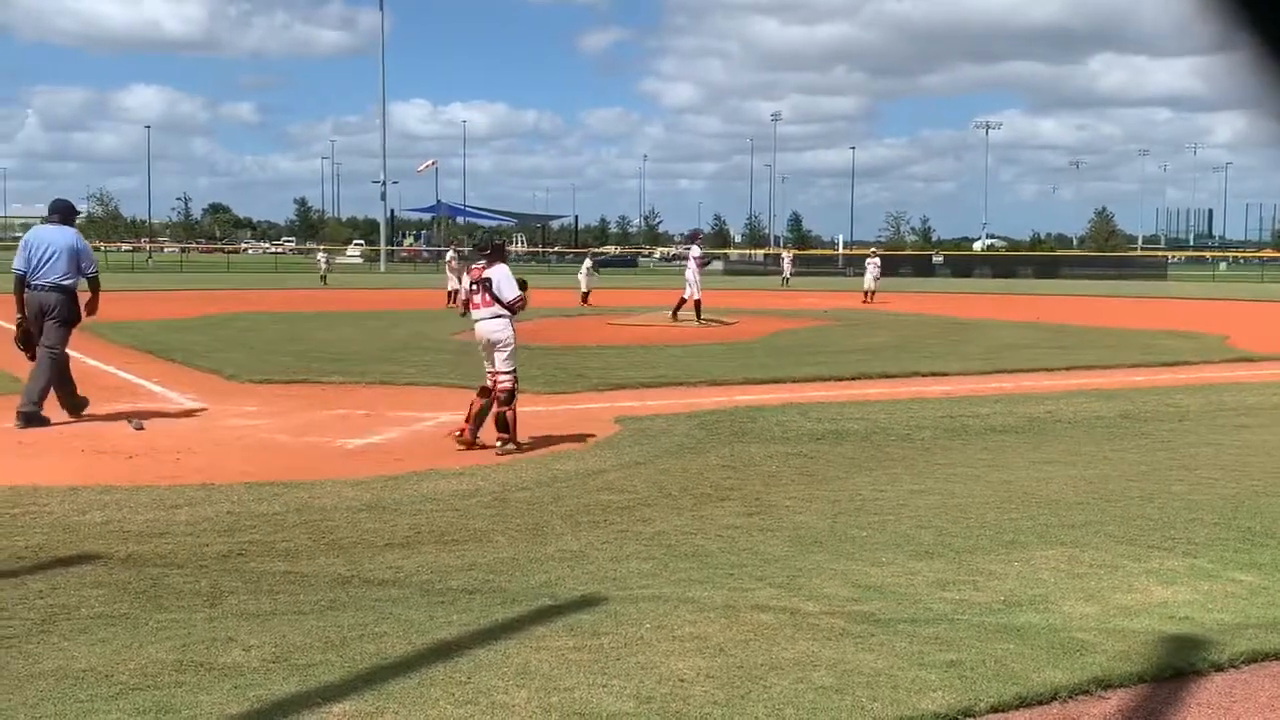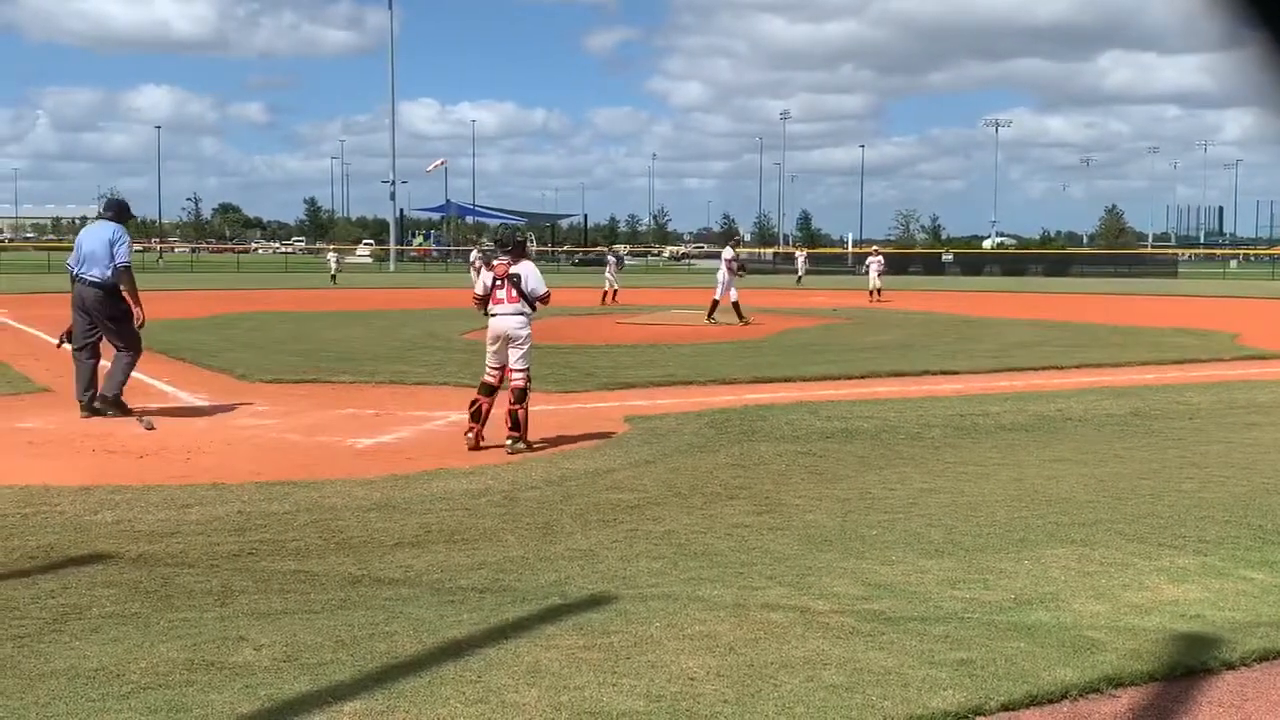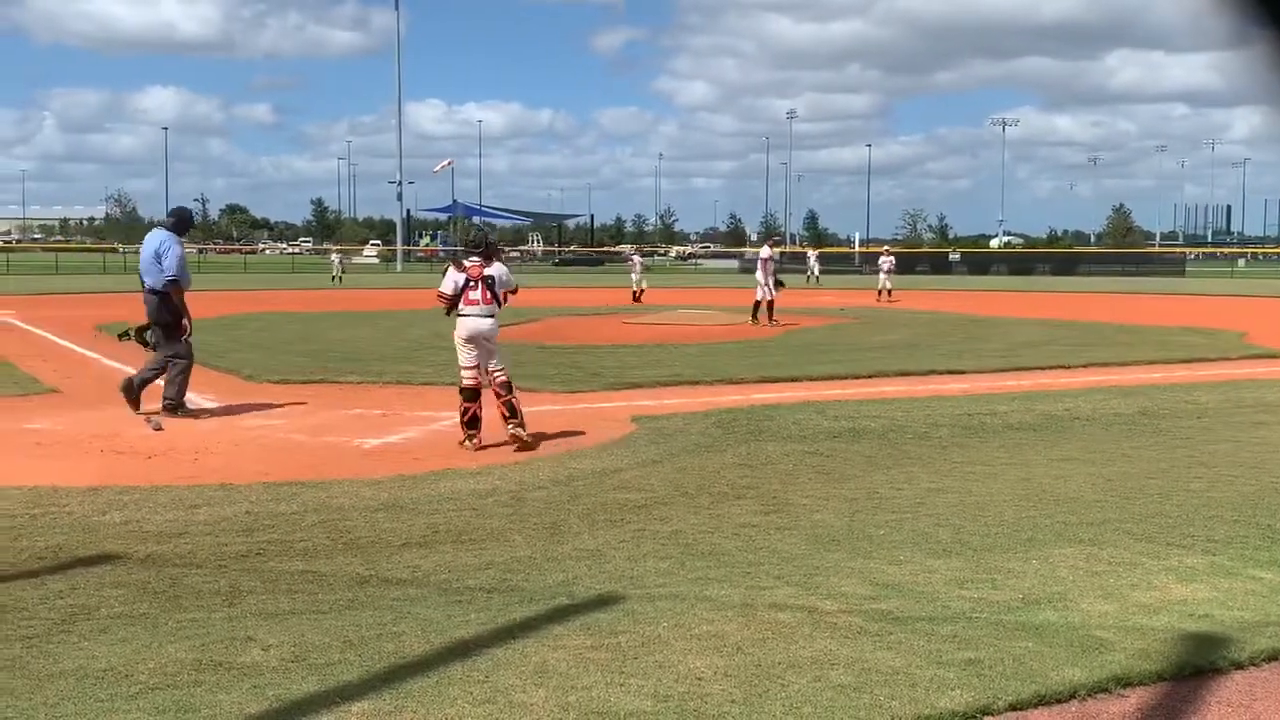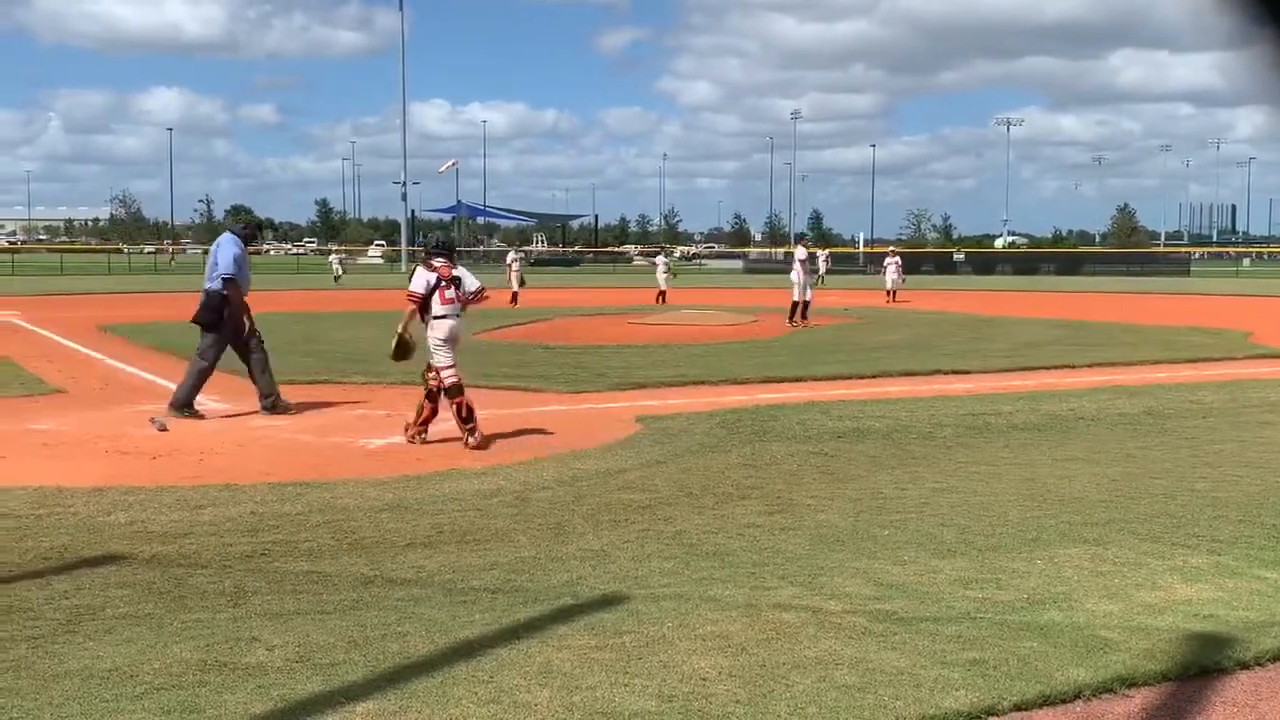
dt=0.5s
person 1, frame 1
left shoulder: (470, 273)
right shoulder: (501, 269)
left elbow: (465, 306)
right elbow: (517, 303)
right wrist: (523, 300)
left hip: (480, 328)
right hip: (500, 327)
left knee: (492, 380)
right knee: (506, 382)
left ankle: (468, 431)
right ankle: (505, 440)
person 1, frame 2
left shoulder: (488, 269)
right shoulder: (527, 266)
left elbow: (479, 302)
right elbow: (545, 298)
left hip: (495, 323)
right hip: (519, 324)
left knee: (492, 376)
right knee: (519, 380)
left ankle: (474, 432)
right ankle: (515, 438)
person 1, frame 3
left shoulder: (456, 269)
right shoulder: (497, 268)
left elbow: (445, 301)
right elbow: (513, 289)
left hip: (465, 324)
right hip: (489, 325)
left knee: (470, 380)
right knee: (499, 377)
left ankle: (472, 436)
right ankle: (515, 426)
person 1, frame 4
left shoulder: (424, 270)
right shoulder: (459, 270)
left elbow: (414, 304)
right elbow: (481, 294)
left wrist: (403, 326)
left hip: (437, 325)
right hip: (455, 324)
left knee: (449, 381)
right knee: (431, 375)
left ankle: (471, 432)
right ankle: (418, 428)
person 2, frame 1
left shoulder: (30, 235)
right shoulder: (75, 237)
left elbow: (19, 276)
right elbow: (91, 275)
left wrist: (20, 312)
right wrist: (94, 299)
left hip: (34, 297)
right hip: (60, 299)
left knee: (51, 351)
right knee: (50, 354)
left ankle: (72, 402)
right ankle: (28, 410)
person 2, frame 2
left shoulder: (85, 231)
right shoulder: (117, 232)
left elbow: (72, 268)
right elbow: (123, 271)
left wrist: (77, 305)
right wrist: (137, 305)
left hip: (79, 291)
right hip: (103, 295)
left knee: (84, 349)
right knee: (129, 346)
left ankle: (87, 402)
right ankle: (109, 397)
person 2, frame 3
left shoulder: (151, 236)
right shoulder: (171, 242)
right elbow: (172, 282)
right wrist: (186, 315)
left hip: (152, 298)
right hip: (166, 302)
left knee: (167, 352)
right knee: (181, 354)
left ankle: (135, 385)
right ankle: (173, 404)
person 2, frame 4
left shoulder: (234, 244)
right shoulder: (229, 245)
right elbow: (229, 281)
left wrist: (243, 312)
right wrist: (245, 314)
left hip: (232, 307)
right hip: (220, 307)
left knee: (255, 352)
right knee: (207, 357)
left ankle: (270, 402)
right ankle: (181, 403)
